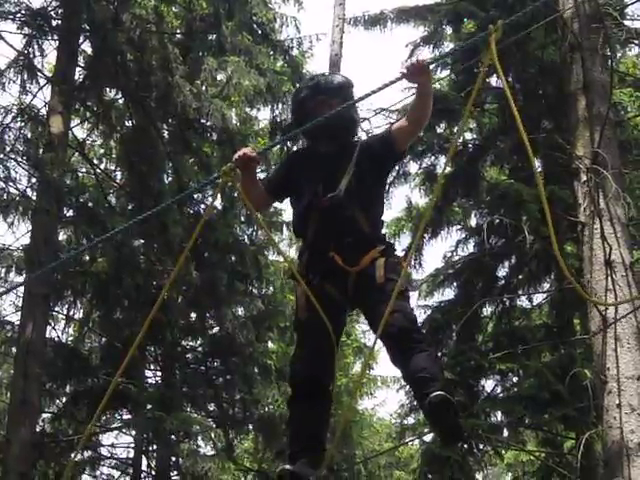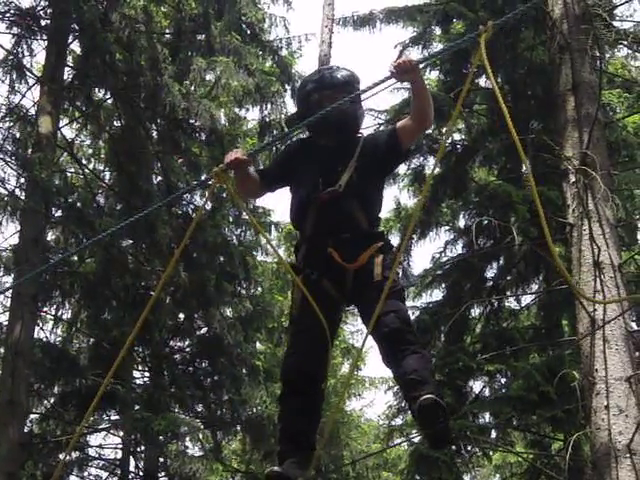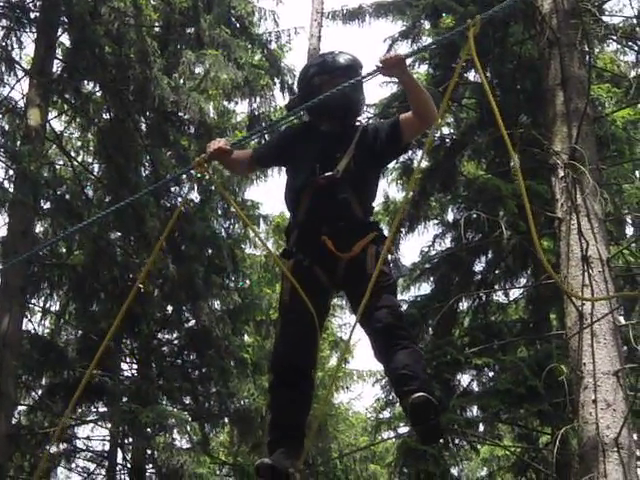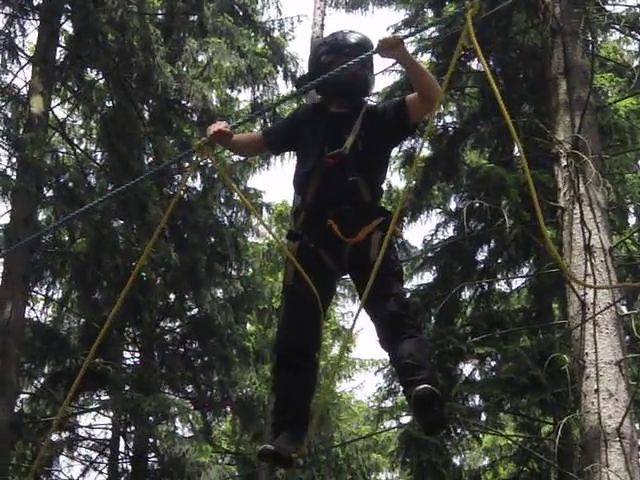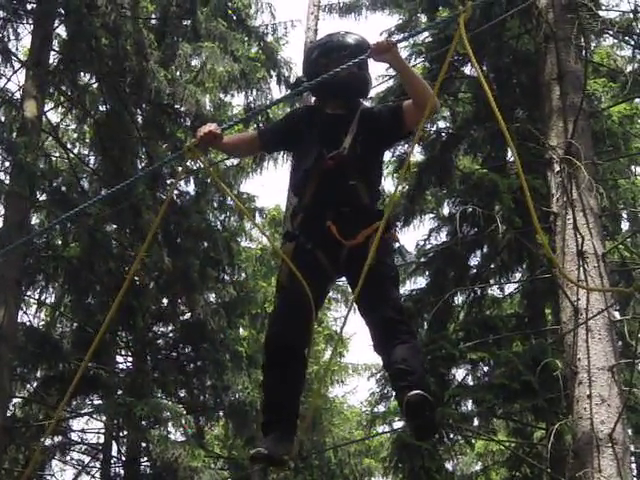
dt=1s
person 1, frame 1
left shoulder: (370, 151)
right shoulder: (299, 163)
left elbow: (414, 123)
right elbow: (259, 202)
left wrist: (423, 85)
right wrist: (248, 172)
left hip: (373, 264)
right hip: (319, 273)
left knee: (402, 330)
right knee: (310, 364)
person 1, frame 2
left shoulder: (373, 146)
right shoulder: (299, 154)
left elbow: (421, 121)
right elbow: (255, 189)
left wrist: (415, 81)
right wrist: (240, 169)
left hip: (369, 261)
right hip: (316, 267)
left knee: (395, 330)
right knee: (303, 361)
person 1, frame 3
left shoulder: (371, 136)
right shoulder: (297, 138)
left elbow: (426, 118)
right elbow: (247, 162)
left wrist: (403, 76)
right wrist: (223, 155)
left hip: (361, 250)
right hip: (307, 255)
left knee: (387, 323)
right knee: (293, 350)
person 1, frame 4
left shoulder: (379, 117)
right shoulder: (307, 119)
left elbow: (431, 98)
right elbow: (258, 143)
left wrist: (403, 57)
right wrist: (226, 137)
left hip: (367, 235)
right hip: (313, 238)
left knee: (394, 312)
right knee: (296, 335)
right ankle: (287, 433)
person 1, frame 5
left shoulder: (374, 120)
right shoulder: (302, 121)
left elbow: (426, 106)
right elbow: (251, 143)
left wrist: (396, 62)
right wrist: (217, 140)
left hip: (364, 236)
right hip: (310, 239)
left knee: (388, 317)
right knee: (285, 334)
right ankle: (278, 435)
